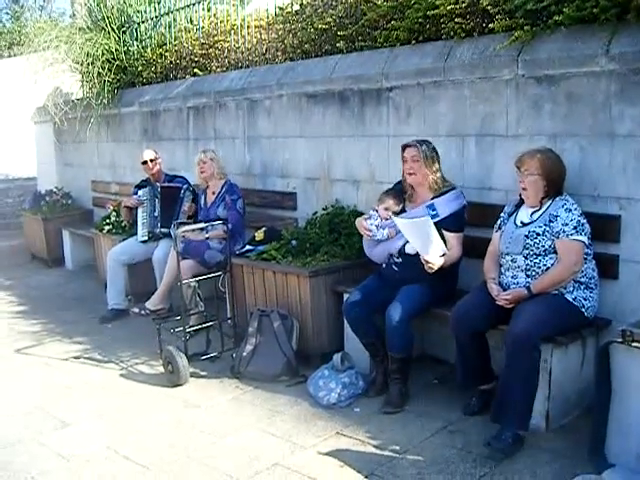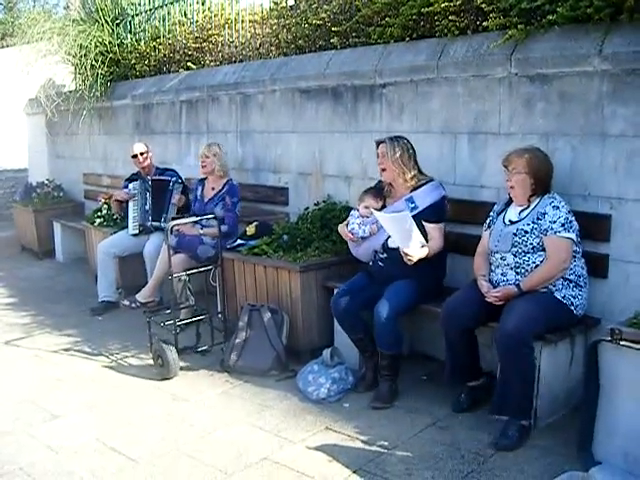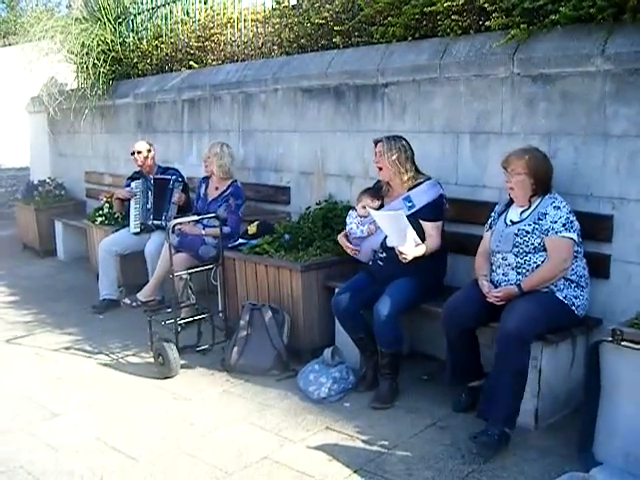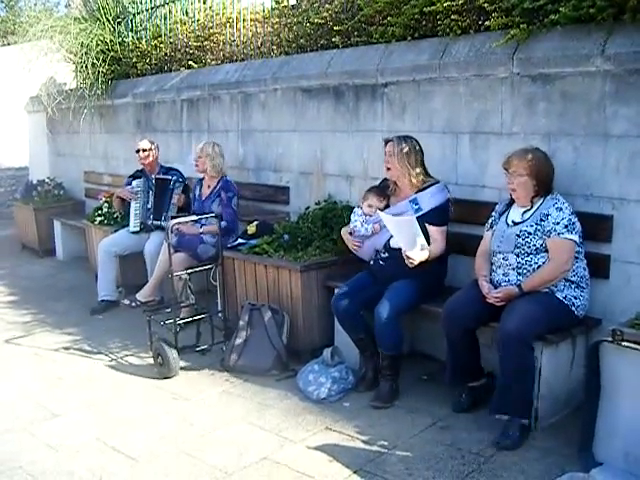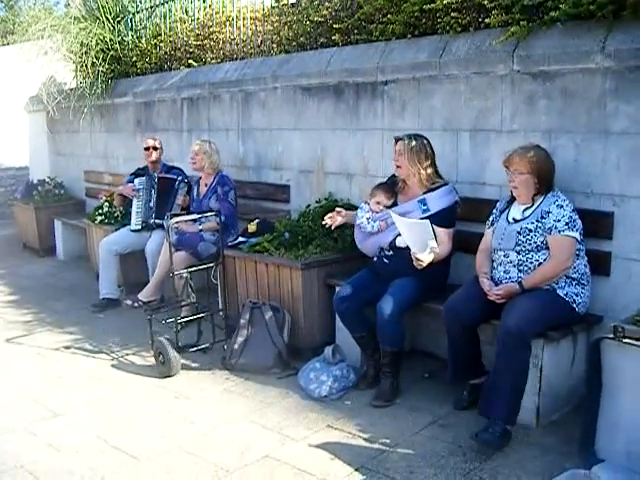
dt=0.5s
person 1, frame 1
left shoulder: (565, 211)
right shoulder: (512, 209)
left elbow: (570, 266)
right elbow: (493, 253)
left wrist: (526, 291)
right wrist: (492, 283)
left hip: (560, 295)
right hip: (508, 290)
left knee: (521, 333)
right knee: (463, 315)
left ankle: (514, 427)
right ankle: (485, 384)
person 1, frame 2
left shoulder: (553, 209)
right shoulder: (501, 208)
left elbow: (559, 263)
right elbow: (482, 252)
left wrist: (517, 289)
right wrist: (483, 280)
left hip: (550, 293)
right hip: (499, 288)
left knee: (512, 331)
right knee: (453, 312)
left ankle: (519, 418)
right ankle: (474, 381)
person 1, frame 3
left shoulder: (555, 209)
right shoulder: (502, 209)
left elbow: (560, 263)
right elbow: (484, 251)
left wrist: (517, 289)
right wrist: (484, 280)
left hip: (551, 292)
right hip: (500, 288)
left knee: (512, 330)
right knee: (454, 311)
left ankle: (500, 424)
right ankle: (474, 381)
person 1, frame 4
left shoulder: (557, 211)
right shoulder: (503, 209)
left elbow: (561, 264)
right elbow: (484, 252)
left wrist: (518, 290)
right wrist: (484, 281)
left hip: (551, 293)
right hip: (500, 288)
left knee: (513, 330)
right knee: (454, 312)
left ankle: (518, 417)
right ankle: (475, 381)
person 1, frame 5
left shoulder: (557, 207)
right shoulder: (504, 206)
left elbow: (562, 262)
right elbow: (484, 249)
left wrist: (518, 287)
right wrist: (485, 278)
left hip: (551, 290)
right hip: (500, 286)
left knee: (513, 328)
right knee: (455, 309)
left ankle: (501, 421)
right ankle: (475, 379)
person 2, frame 1
left shoulder: (448, 200)
right shoulder: (399, 191)
left elbow: (455, 249)
left wrist: (440, 261)
right wrist: (362, 221)
left hip: (429, 278)
right hip: (391, 273)
left knee: (396, 315)
right knee: (352, 307)
left ankle: (399, 383)
right ankle: (382, 367)
person 2, frame 2
left shoulder: (428, 193)
right shoulder: (381, 190)
left elbow: (437, 241)
left wrist: (421, 252)
right wrist: (344, 226)
left hip: (417, 274)
right hip: (380, 270)
left knee: (384, 312)
right knee: (340, 303)
left ankle: (388, 379)
right ankle: (371, 363)
person 2, frame 3
left shoulder: (425, 191)
right shoulder: (380, 189)
left elbow: (434, 239)
left wrist: (416, 250)
right wrist: (345, 235)
left hip: (417, 272)
right hip: (380, 268)
left knee: (384, 310)
right knee: (341, 302)
left ankle: (389, 379)
right ankle: (371, 362)
person 2, frame 4
left shoulder: (432, 194)
right shoulder: (386, 188)
left elbow: (439, 243)
left wrist: (423, 255)
right wrist: (347, 231)
left hip: (418, 274)
right hip: (381, 269)
left knee: (384, 312)
right knee: (341, 303)
left ankle: (389, 379)
right ankle: (371, 363)
person 2, frame 5
left shoulder: (439, 195)
right shoulder: (394, 184)
left elbow: (445, 244)
left wrist: (430, 257)
right wrist: (347, 216)
left hip: (419, 272)
right hip: (384, 266)
left knee: (387, 308)
right knee: (343, 299)
left ankle: (390, 377)
right ankle: (372, 360)
person 3, frame 1
left shoulder: (178, 182)
right shoulder: (141, 187)
left elbow: (196, 206)
right elbow: (127, 218)
left wrist: (191, 209)
right wrist: (126, 204)
left knee: (159, 257)
right knee: (114, 255)
right ankle: (118, 306)
person 3, frame 2
left shoulder: (169, 175)
right shoulder: (131, 181)
left elbow: (187, 202)
left wrist: (181, 201)
right wrist: (116, 197)
left hip: (163, 229)
left knee: (150, 250)
right knee: (104, 248)
right ankle: (108, 297)
person 3, frame 3
left shoulder: (171, 174)
right shoulder: (134, 179)
left elbow: (187, 203)
right elbow: (120, 209)
left wrist: (182, 200)
right wrist: (117, 196)
left knee: (151, 249)
right knee: (106, 246)
right ankle: (110, 296)
person 3, frame 4
left shoulder: (173, 175)
right shoulder: (135, 178)
left elbow: (188, 203)
right elbow: (119, 207)
left wrist: (182, 201)
right wrist: (118, 194)
left hip: (164, 228)
left knee: (151, 250)
right knee: (105, 246)
right ankle: (108, 297)
person 3, frame 5
left shoulder: (175, 173)
right shoulder: (137, 176)
right elbow: (119, 203)
right wrist: (120, 190)
left knee: (152, 248)
right knee: (106, 245)
right ankle: (110, 295)
person 4, frame 1
left shoulder: (231, 189)
right shoulder: (203, 194)
left elbow: (234, 226)
left wrist: (204, 236)
right wrist: (193, 234)
left hip: (226, 247)
right hip: (207, 245)
left knee: (178, 249)
right knee: (185, 266)
left ankle: (159, 300)
person 4, frame 2
left shoulder: (230, 189)
right shoulder: (199, 185)
left elbow: (230, 227)
right elbow: (193, 216)
left wrist: (198, 231)
right wrist: (186, 226)
left hip: (217, 243)
right hip: (198, 238)
left knee: (171, 242)
right knee: (177, 260)
left ankle: (149, 292)
person 4, frame 3
left shoulder: (234, 190)
right shoulder: (204, 182)
left elbow: (232, 229)
right elbow: (196, 213)
left wrist: (200, 231)
right wrist: (188, 225)
left hip: (218, 242)
right hip: (198, 237)
left knee: (172, 242)
right knee: (178, 258)
left ankle: (150, 291)
person 4, frame 4
left shoulder: (226, 185)
right shoulder: (199, 184)
left elbow: (229, 224)
left wrist: (198, 230)
right wrist: (186, 226)
left hip: (218, 241)
right hip: (198, 238)
left knee: (171, 242)
right knee: (177, 259)
left ankle: (150, 291)
person 4, frame 5
left shoulder: (222, 181)
right shoulder: (196, 184)
left elbow: (227, 219)
left wrist: (197, 228)
right wrist: (185, 224)
left hip: (218, 238)
right hip: (199, 236)
left knee: (171, 241)
right knee: (178, 257)
left ankle: (151, 292)
